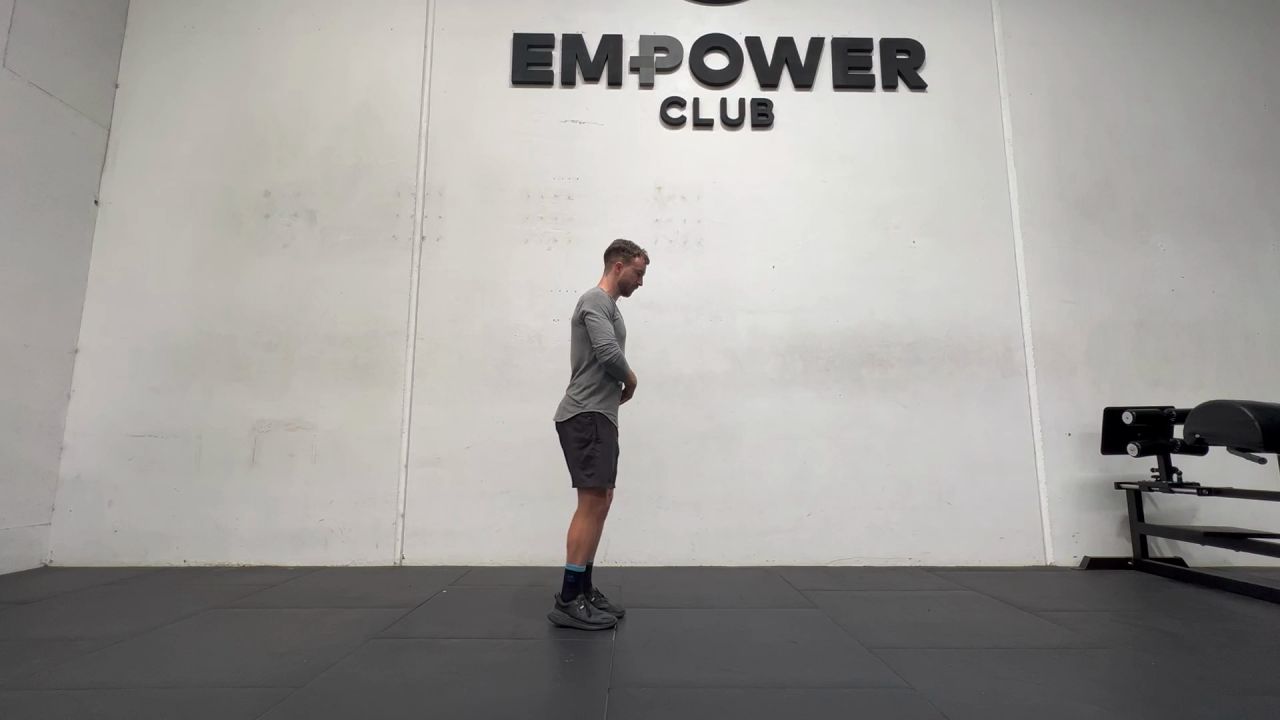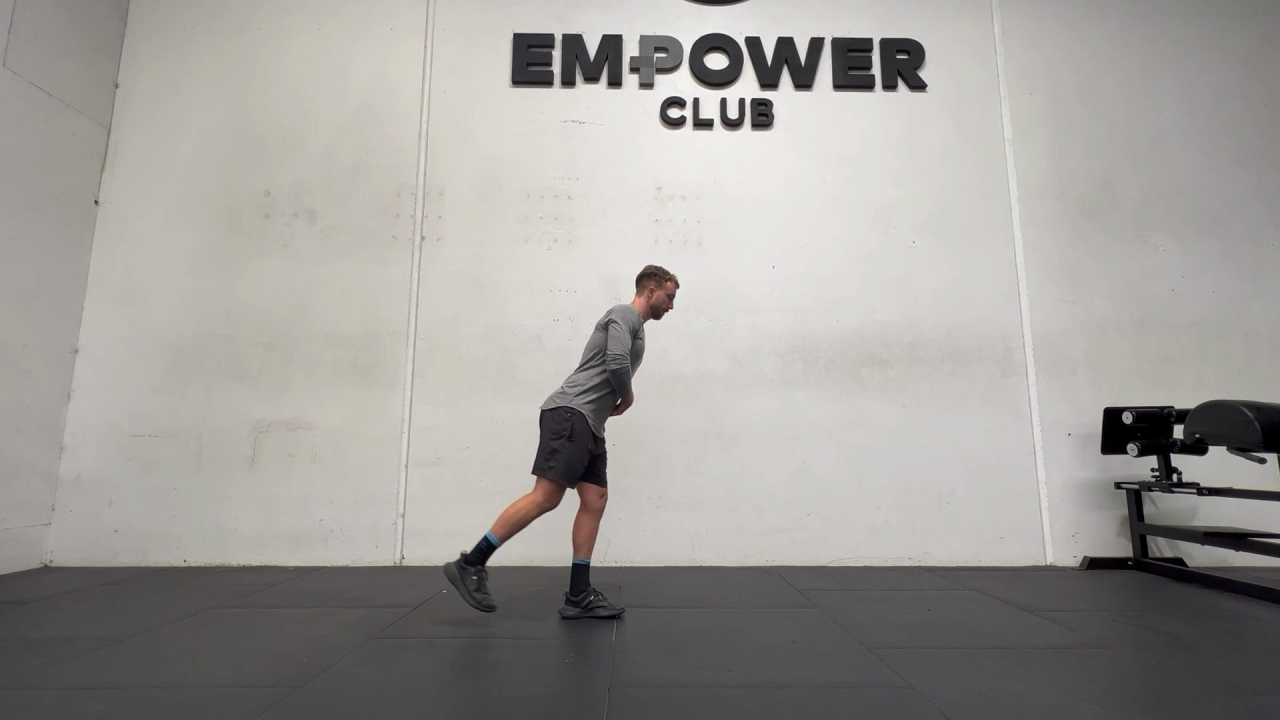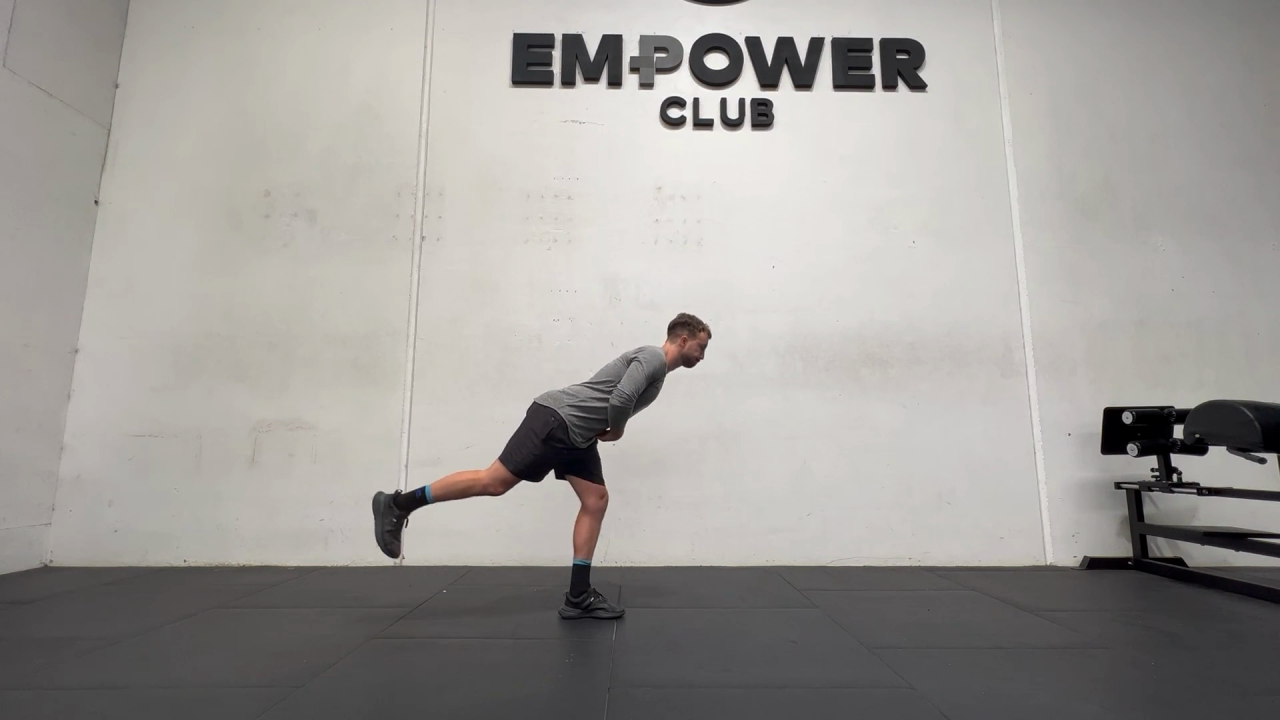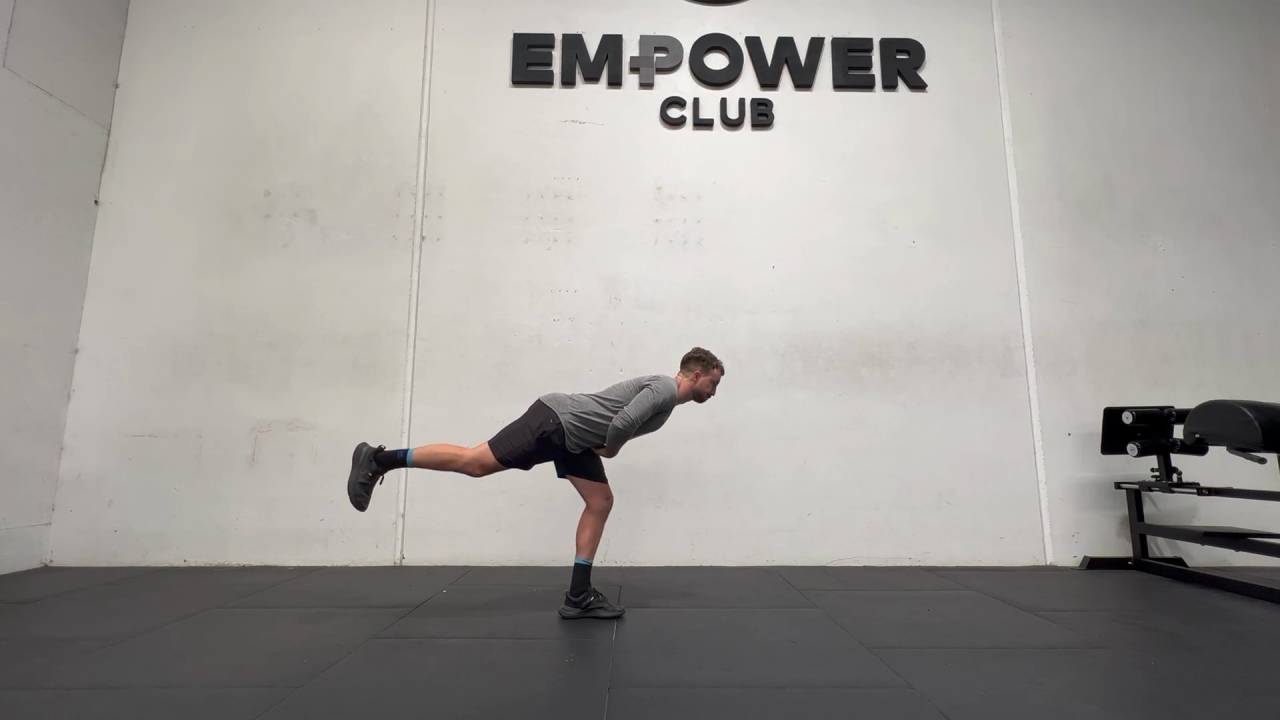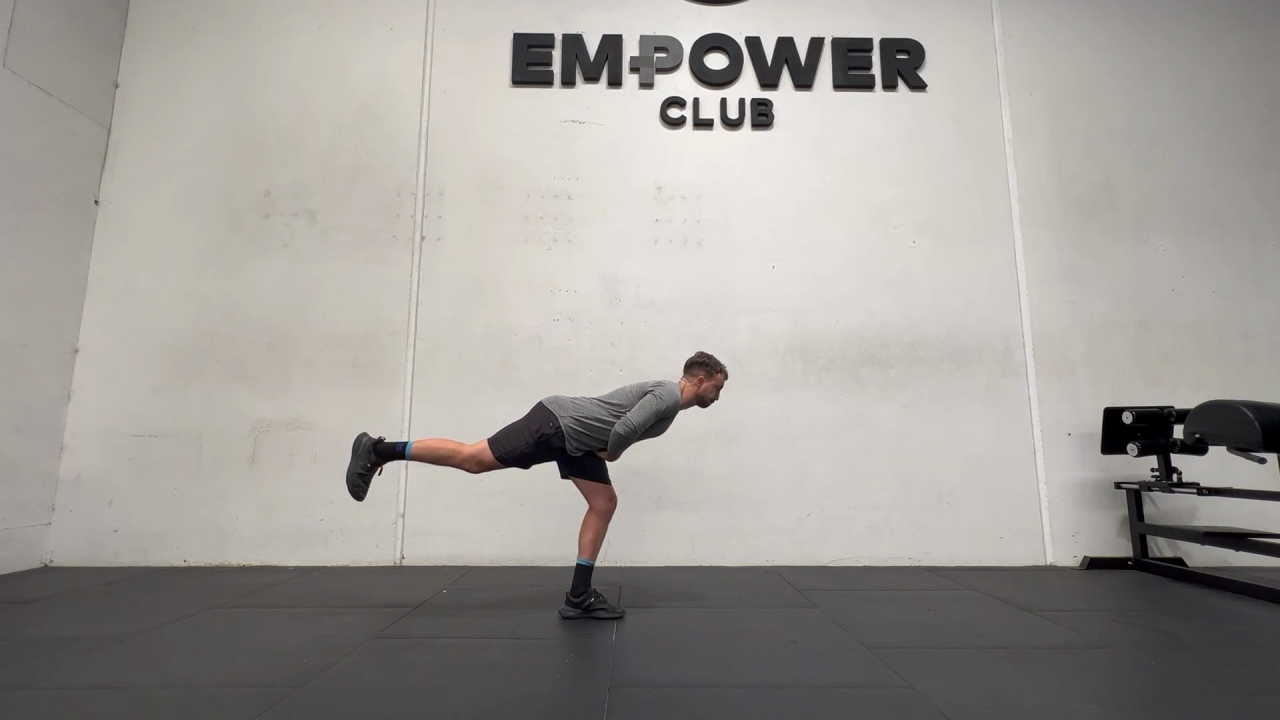
dt=1s
person 1, frame 1
left shoulder: (607, 305)
right shoulder: (595, 301)
right elbow: (609, 355)
left wrist: (624, 381)
right wrist: (630, 379)
left hip: (599, 416)
right hip: (587, 416)
left knee: (601, 502)
right knee: (592, 503)
left ankle: (583, 590)
right ankle: (569, 600)
person 1, frame 2
left shoulder: (633, 326)
right shoulder: (624, 315)
right elbow: (616, 364)
left wrist: (619, 399)
right wrist: (628, 396)
left hip: (589, 422)
right hip: (570, 414)
left knee: (595, 501)
right knee: (545, 498)
left ankle: (579, 594)
right ankle: (471, 564)
person 1, frame 3
left shoulder: (656, 368)
right shoulder: (652, 358)
right elbow: (621, 399)
left wrist: (610, 429)
right wrist: (617, 430)
left hip: (577, 434)
right hip: (556, 419)
left knee: (596, 501)
right knee: (494, 482)
left ankle: (578, 595)
right ankle: (398, 504)
person 1, frame 4
left shoulder: (662, 394)
right shoulder: (665, 389)
right elbow: (623, 422)
left wrist: (605, 448)
right wrist: (611, 450)
left hip: (572, 437)
right hip: (555, 422)
left knee: (601, 503)
right knee: (474, 462)
left ankle: (578, 595)
right ankle: (380, 460)
person 1, frame 5
left shoulder: (664, 397)
right shoulder: (668, 395)
right elbow: (625, 428)
left wrist: (605, 453)
right wrist: (612, 455)
left hip: (575, 439)
right hip: (557, 424)
left knee: (605, 504)
right knee: (470, 458)
left ankle: (579, 596)
right ankle: (377, 451)
